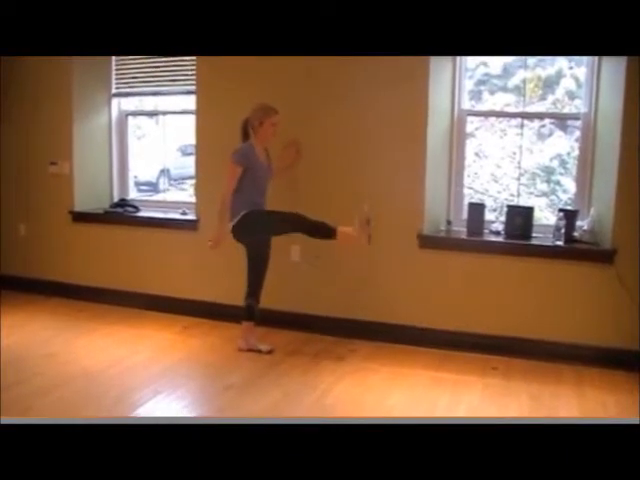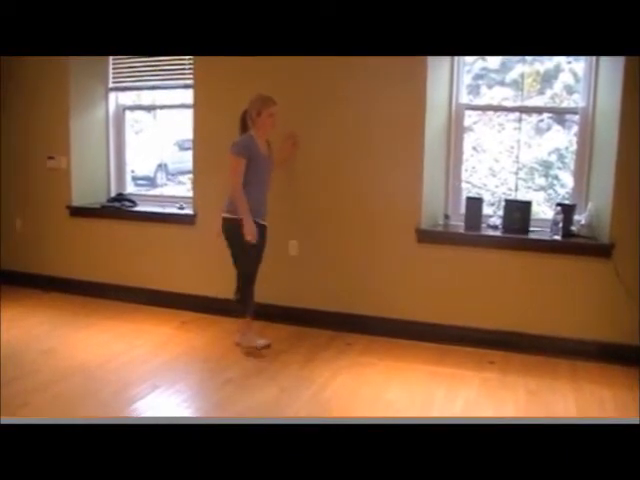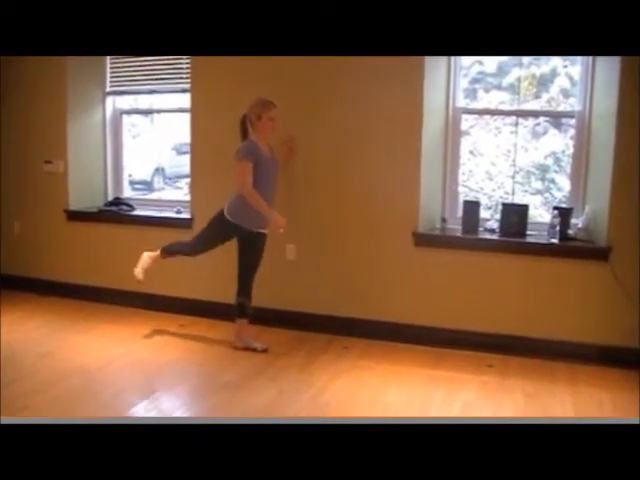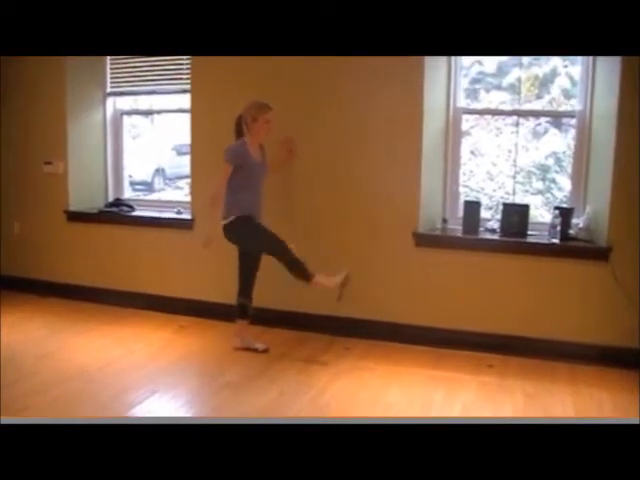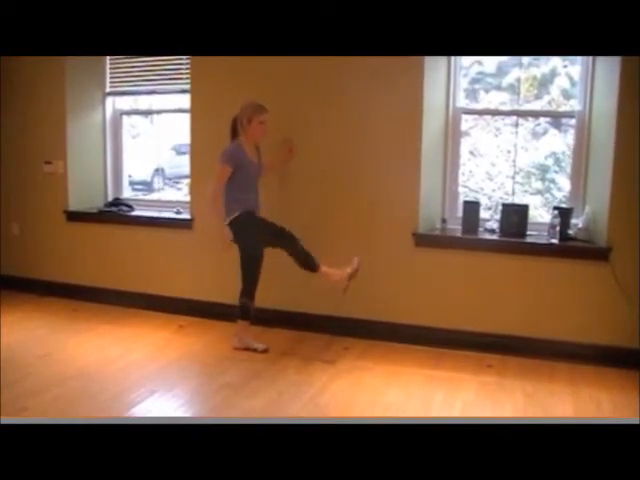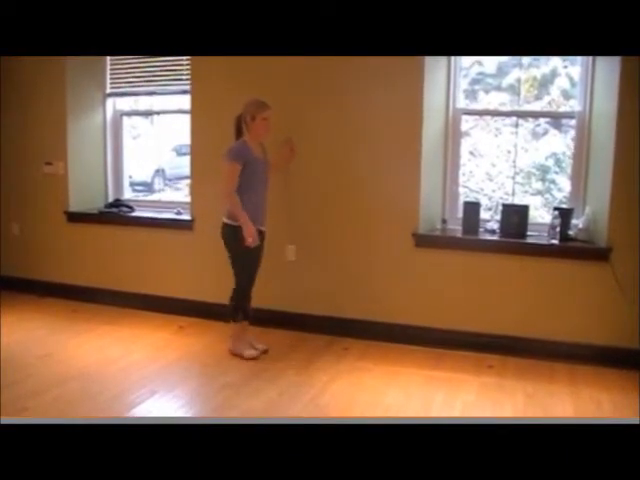
dt=0.4s
person 1, frame 1
left shoulder: (264, 154)
right shoulder: (243, 153)
right elbow: (228, 192)
left wrist: (284, 163)
right wrist: (221, 227)
left hip: (256, 222)
right hip: (244, 220)
left knee: (256, 280)
right knee: (297, 221)
left ankle: (247, 337)
right ankle: (353, 232)
person 1, frame 2
left shoulder: (267, 144)
right shoulder: (242, 145)
right elbow: (236, 185)
left wrist: (285, 153)
right wrist: (245, 220)
left hip: (257, 220)
right hip: (236, 219)
left knee: (249, 276)
right knee: (245, 273)
left ankle: (244, 331)
right ankle: (246, 332)
person 1, frame 3
left shoulder: (268, 149)
right shoulder: (247, 149)
right elbow: (246, 189)
left wrist: (284, 157)
right wrist: (271, 214)
left hip: (257, 227)
right hip: (235, 219)
left knee: (246, 280)
right knee: (194, 247)
left ankle: (241, 335)
right ankle: (151, 257)
person 1, frame 4
left shoulder: (259, 150)
right shoulder: (235, 150)
right elbow: (219, 189)
left wrist: (283, 158)
left hip: (250, 223)
right hip: (236, 221)
left knee: (248, 278)
right knee: (279, 248)
left ankle: (242, 336)
right ankle: (322, 282)
person 1, frame 5
left shoulder: (256, 151)
right shoulder: (232, 152)
right elbow: (217, 191)
left wrist: (282, 157)
right wrist: (223, 225)
left hip: (251, 222)
right hip: (238, 219)
left knee: (251, 281)
right knee: (287, 239)
left ankle: (242, 336)
right ankle: (332, 274)
person 1, frame 6
left shoulder: (260, 149)
right shoulder: (238, 150)
right elbow: (229, 192)
left wrist: (283, 158)
right wrist: (246, 225)
left hip: (256, 227)
right hip: (237, 227)
left knee: (248, 282)
right knee: (242, 281)
left ankle: (245, 335)
right ankle: (236, 341)
